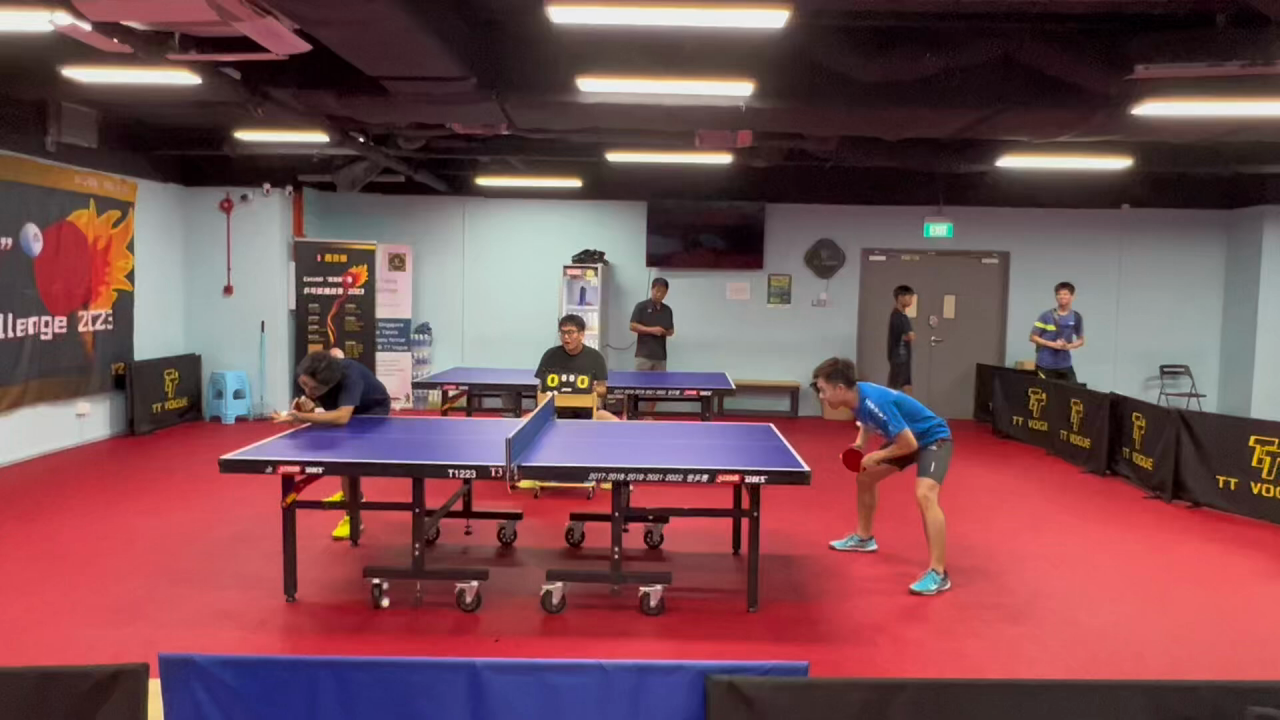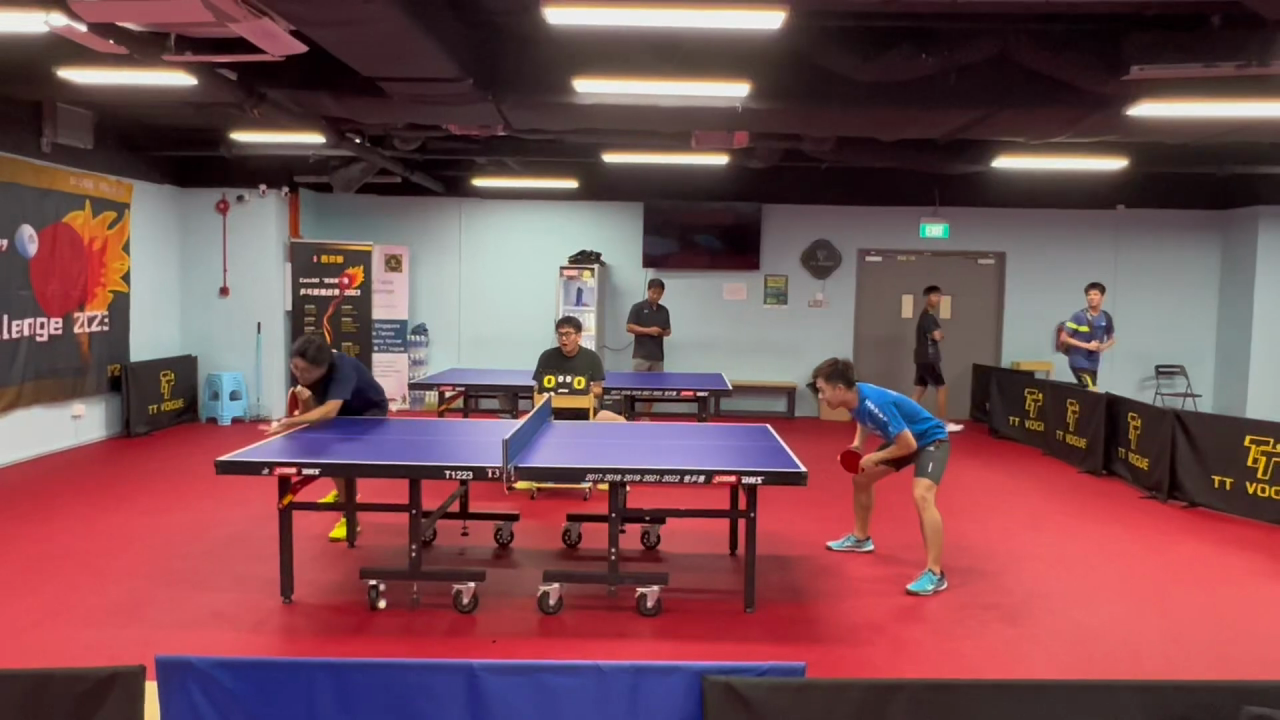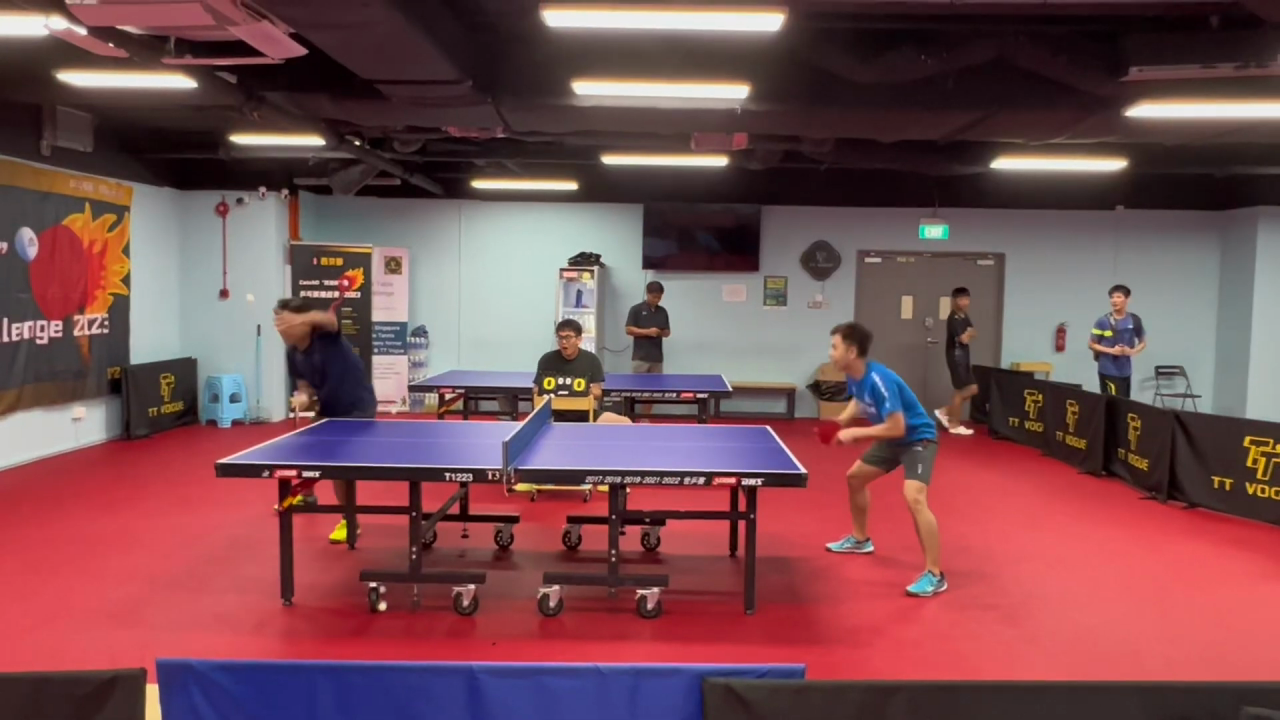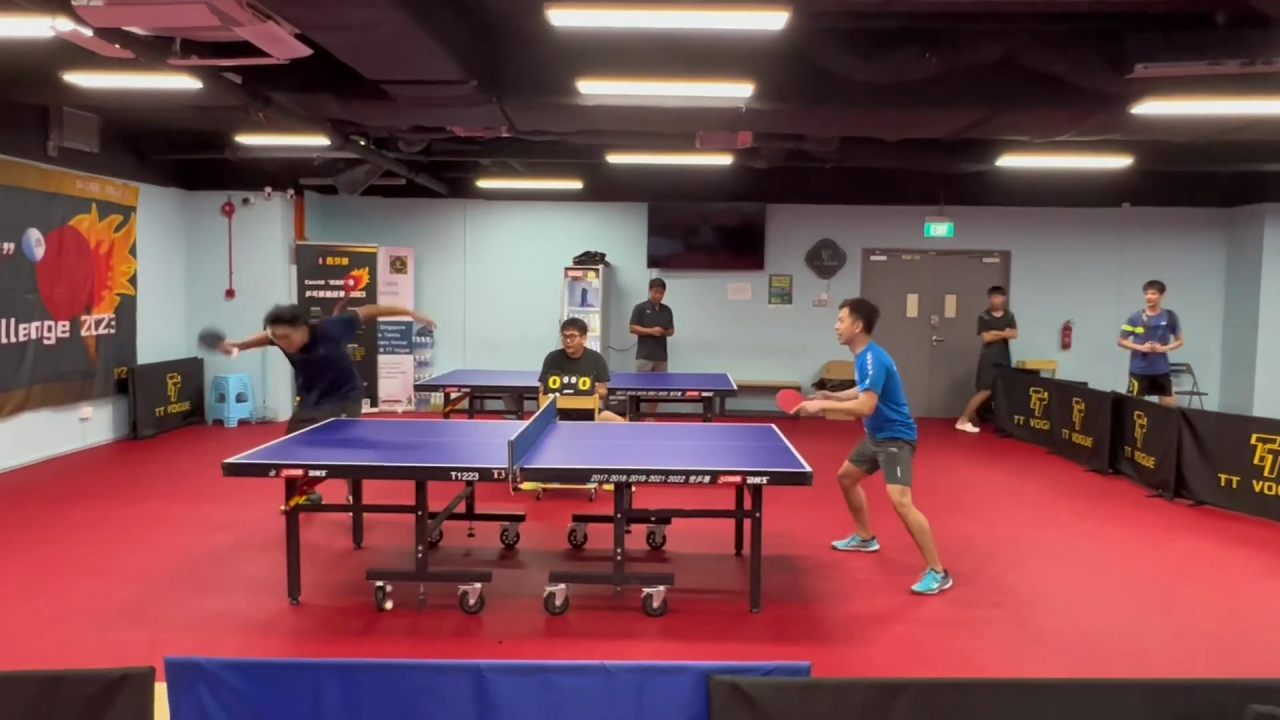
dt=0.4s
person 1, frame 1
left shoulder: (876, 403)
right shoulder: (856, 394)
left elbow: (909, 444)
right elbow: (868, 420)
left wrist: (875, 456)
right wrist: (860, 443)
left hip: (933, 439)
right hip: (906, 437)
left knee: (925, 495)
right knee: (865, 477)
left ankle: (938, 573)
right ankle: (864, 537)
person 1, frame 2
left shoulder: (876, 405)
right shoulder: (854, 396)
left elbow: (908, 445)
right elbow: (864, 421)
left wrist: (872, 458)
right wrist: (857, 444)
left hip: (930, 440)
right hip: (904, 439)
left knee: (922, 496)
right knee: (861, 477)
left ankle: (935, 574)
right ankle: (860, 538)
person 1, frame 3
left shoulder: (881, 381)
right shoulder: (853, 375)
left elbow: (896, 428)
right elbow: (859, 402)
left wrist: (855, 433)
right wrist: (843, 419)
left hip: (918, 438)
right hip: (893, 438)
left knee: (914, 497)
right knee: (855, 477)
left ankle: (934, 575)
right ankle: (860, 539)
person 1, frame 4
left shoulder: (873, 360)
right shoulder: (861, 356)
left elbow: (864, 407)
left wrist: (823, 406)
right wrist: (833, 396)
left hip: (896, 437)
right hip: (876, 435)
left knee: (901, 502)
right knee: (846, 477)
left ankle: (937, 571)
right ankle: (865, 537)
person 2, frame 1
left shoulder: (349, 377)
right shoulder: (308, 377)
left elbow: (342, 417)
left wrist: (301, 417)
right wrist: (306, 405)
left hip: (372, 410)
right hip: (342, 407)
right ankle: (350, 493)
person 2, frame 2
left shoulder: (342, 370)
right shoulder: (304, 374)
left elbow: (330, 410)
right elbow: (310, 411)
left wrist: (289, 422)
right wrist: (304, 400)
left hip: (369, 411)
right hip: (343, 411)
right ankle: (342, 494)
person 2, frame 3
left shoulder: (326, 335)
right shoulder: (293, 354)
left elbow: (326, 318)
left wrist: (301, 319)
right wrist: (302, 398)
left hip: (356, 410)
right hip: (329, 411)
left ankle: (350, 522)
right ankle: (307, 497)
person 2, frame 4
left shoulder: (330, 330)
right shoulder: (281, 334)
left elbow: (369, 311)
right elbow: (267, 338)
left wrist: (412, 314)
right wrist: (239, 345)
left hip: (343, 399)
right hip: (310, 402)
right ankle: (308, 494)
